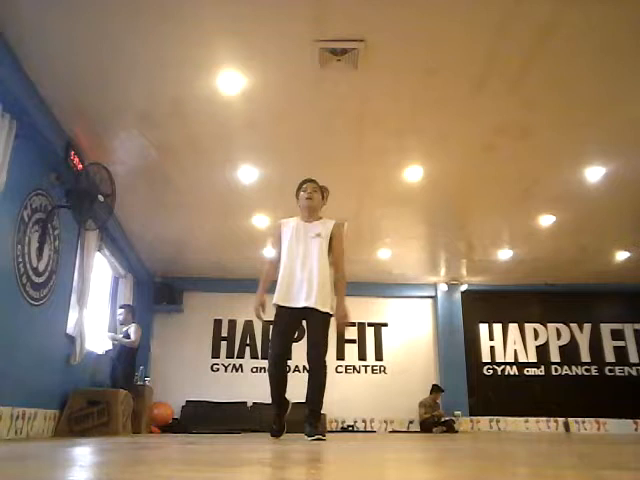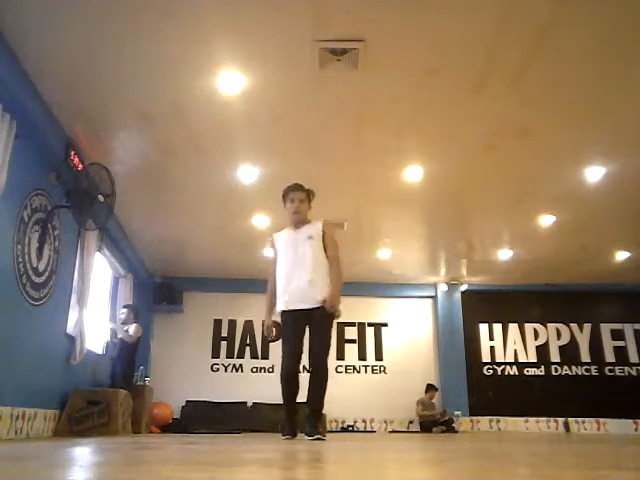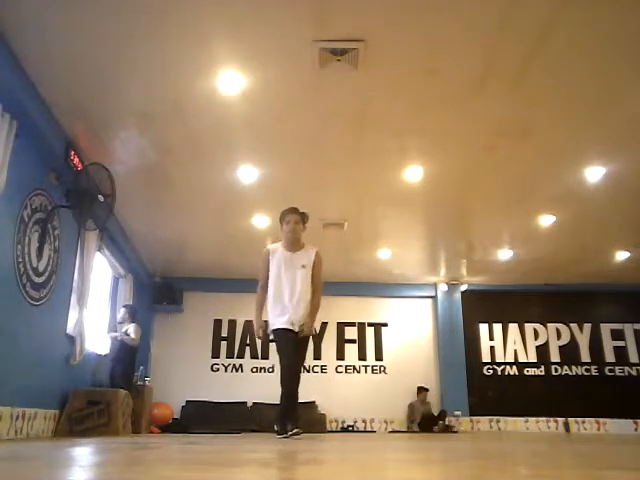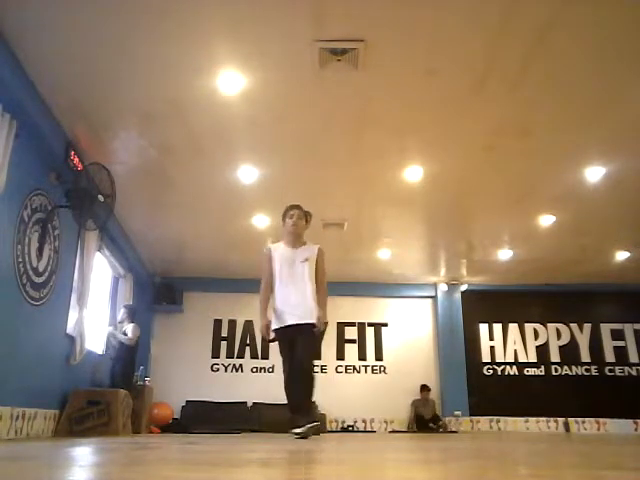
dt=1s
person 1, frame 1
left shoulder: (332, 227)
right shoulder: (284, 226)
left elbow: (338, 265)
right elbow: (273, 262)
left wrist: (341, 302)
right wrist: (261, 293)
left hip: (319, 301)
right hip: (287, 300)
left knee: (316, 360)
right knee: (277, 356)
left ankle: (313, 422)
right ankle: (280, 409)
person 1, frame 2
left shoulder: (322, 228)
right shoulder: (277, 239)
left elbow: (334, 262)
right elbow: (273, 278)
left wrist: (336, 292)
right wrist: (268, 313)
left hip: (320, 303)
right hip: (290, 306)
left knee: (318, 361)
right knee: (289, 363)
left ankle: (314, 422)
right ankle: (290, 420)
person 1, frame 3
left shoulder: (313, 255)
right shoulder: (270, 253)
left elbow: (316, 291)
right elbow: (262, 286)
left wrist: (310, 319)
right wrist: (258, 317)
left hip: (302, 323)
right hip: (279, 321)
left knee: (293, 371)
right knee: (289, 369)
left ankle: (282, 421)
right ankle: (292, 421)
person 1, frame 4
left shoulder: (315, 251)
right shoulder: (272, 251)
left elbow: (321, 285)
right elbow: (266, 285)
left wrist: (323, 312)
right wrist: (263, 315)
left hip: (308, 317)
right hip: (282, 320)
left knee: (304, 363)
right knee: (290, 370)
left ankle: (305, 416)
right ankle: (299, 417)
